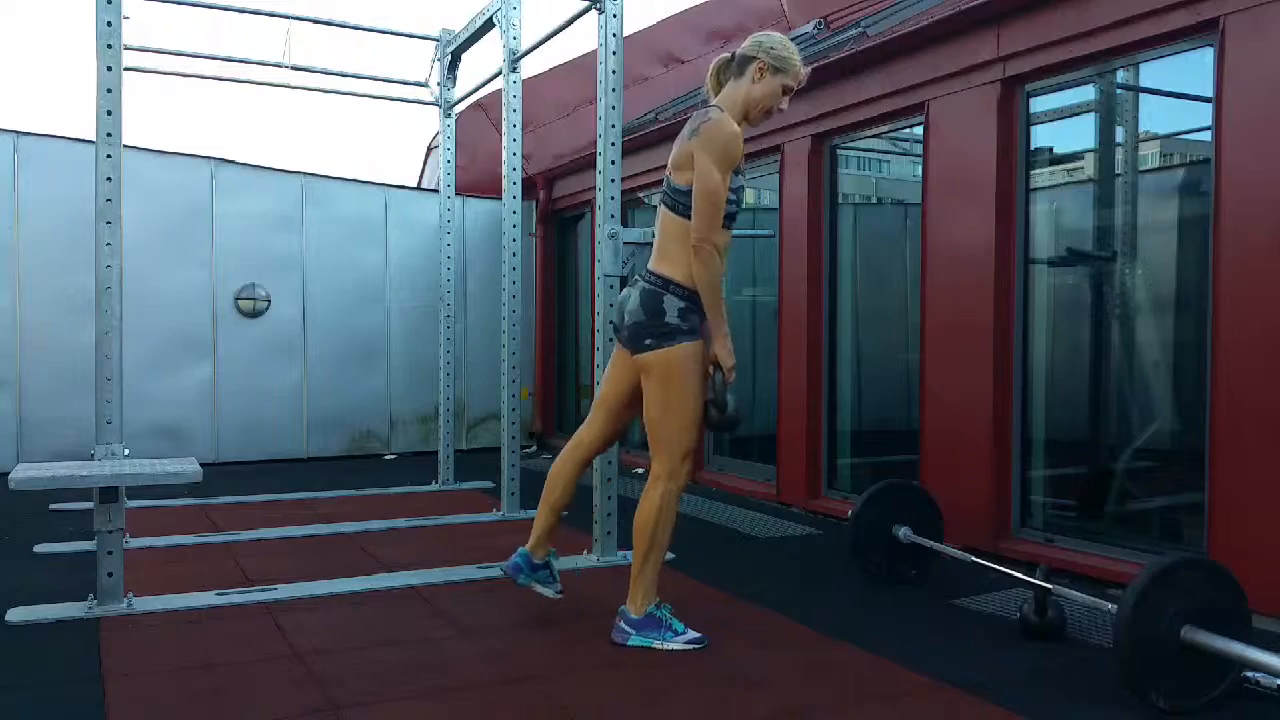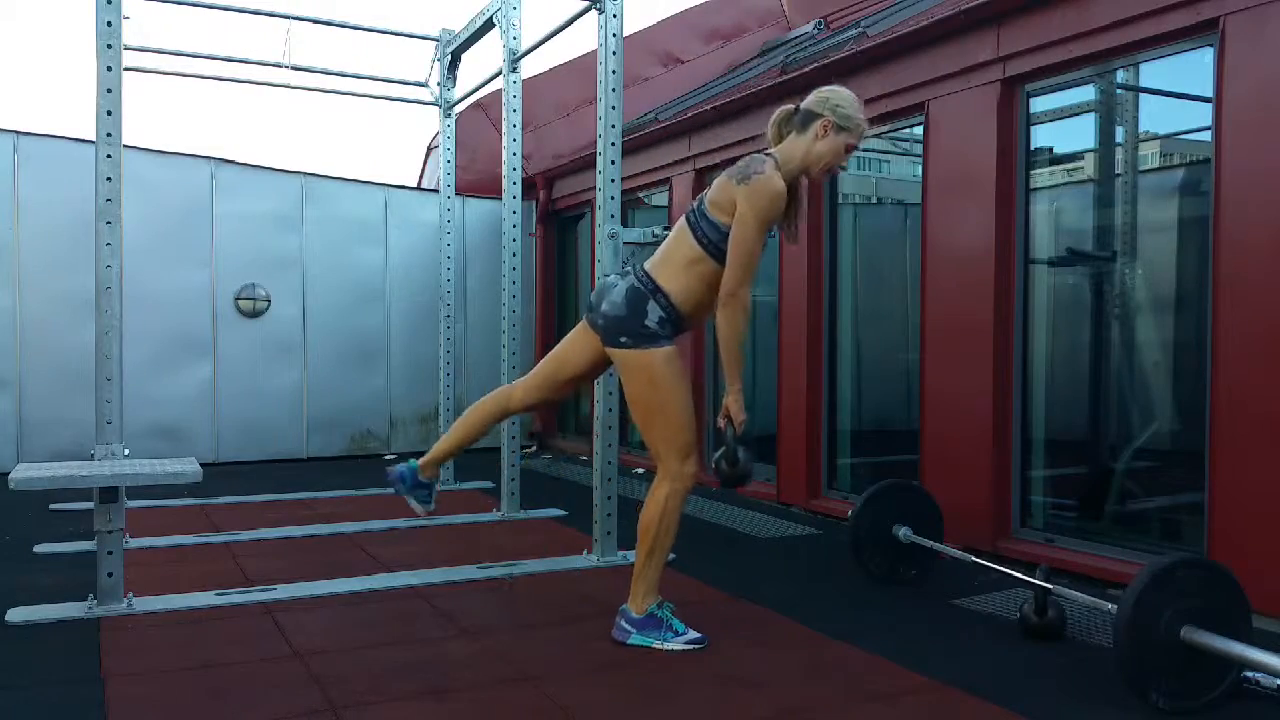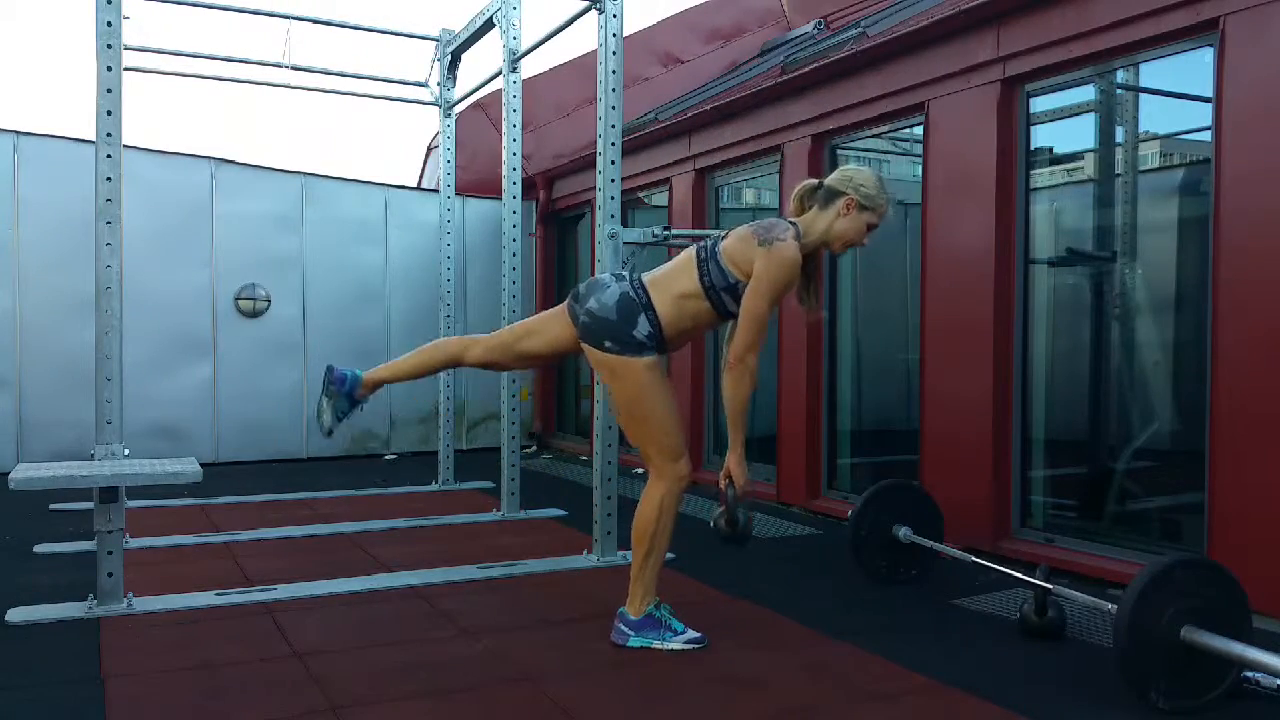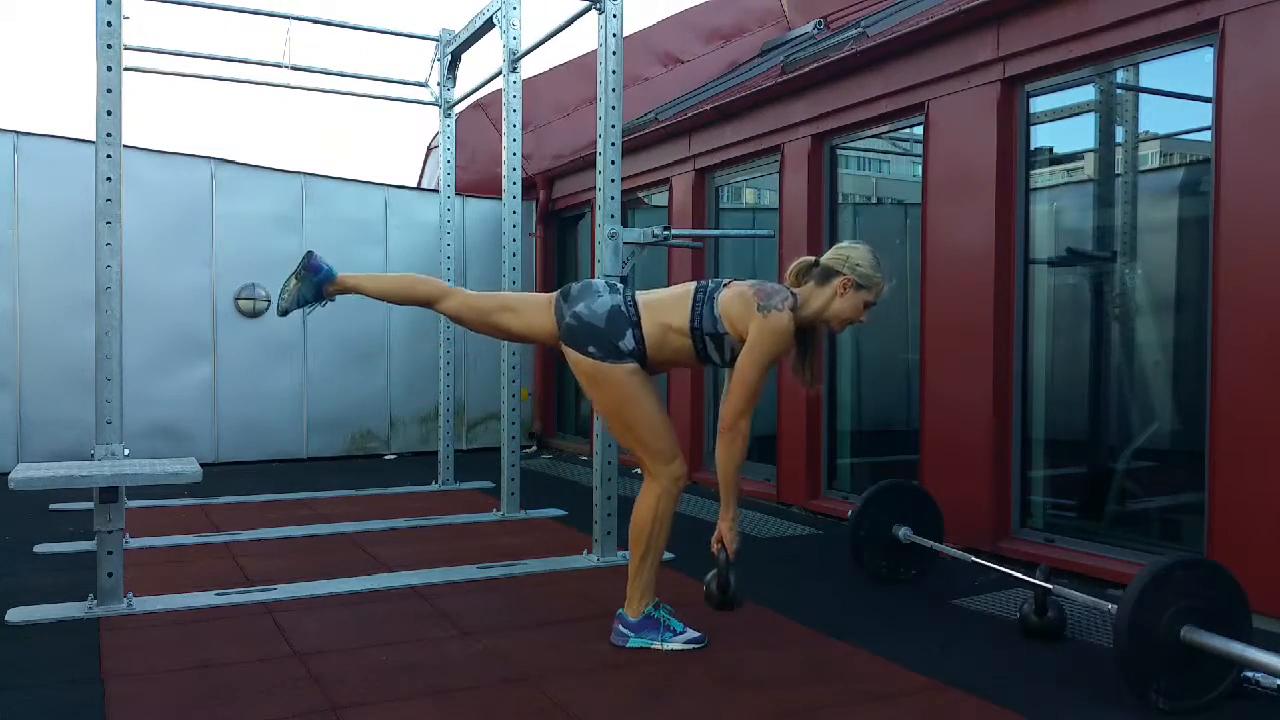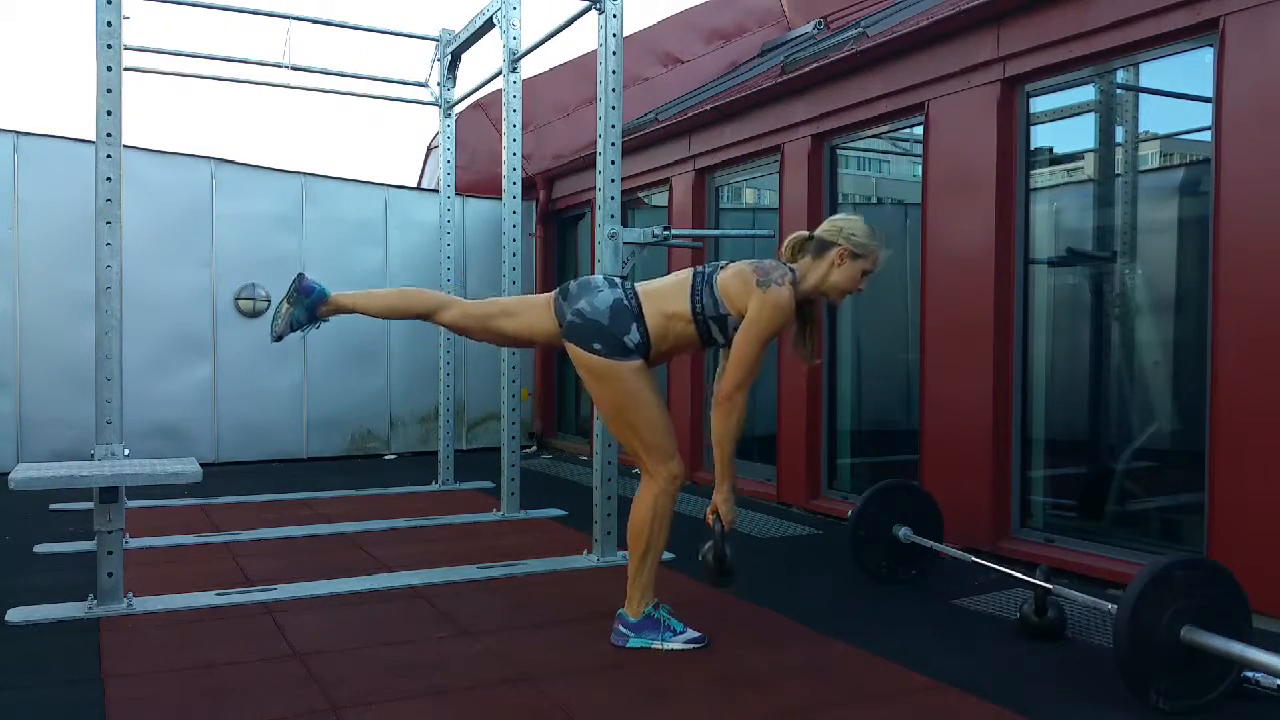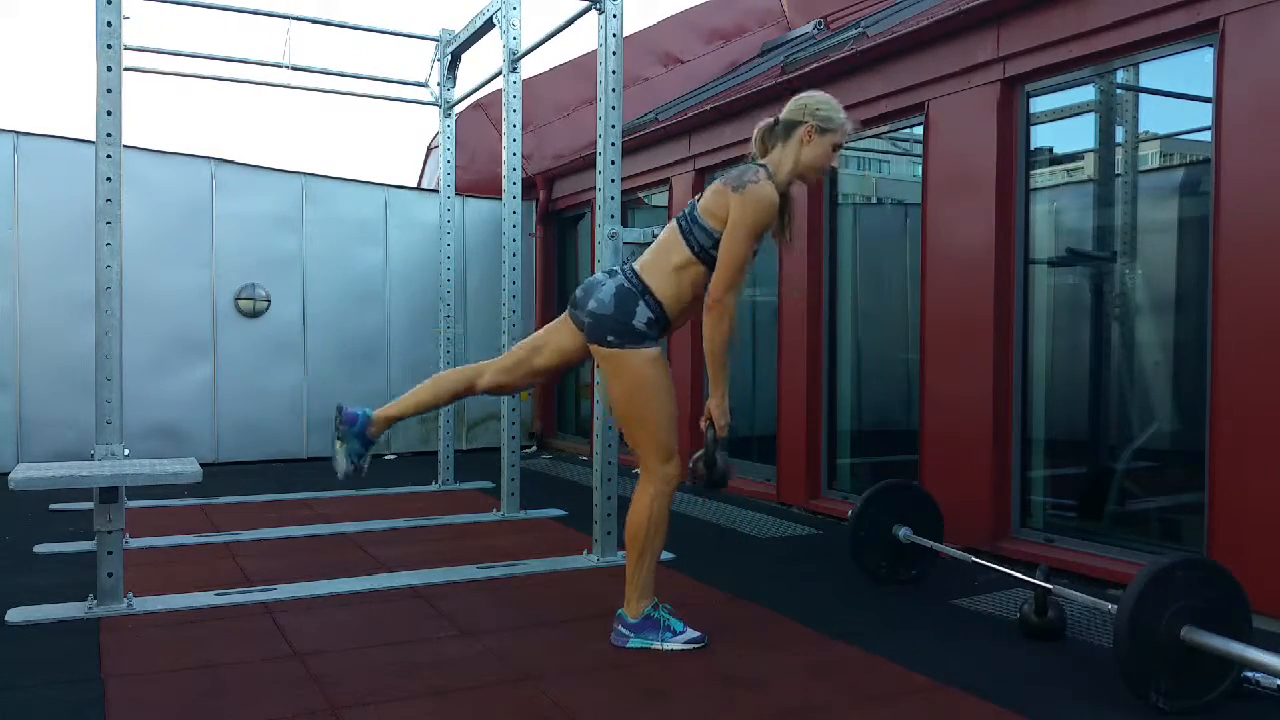
dt=0.5s
person 1, frame 1
left shoulder: (708, 127)
right shoulder: (720, 129)
right elbow: (705, 245)
left wrist: (709, 331)
right wrist: (722, 337)
left hip: (648, 303)
right hip: (668, 311)
left knee: (594, 435)
right knee: (672, 469)
left ankle: (534, 553)
right ankle: (638, 615)
person 1, frame 2
left shoulder: (763, 174)
right shoulder: (768, 181)
left elbow: (721, 288)
right elbow: (732, 297)
left wrist: (730, 385)
right wrist: (733, 390)
left hip: (626, 300)
right hip: (645, 319)
left knee: (524, 391)
right knee: (679, 469)
left ankle: (421, 470)
right ankle: (639, 613)
person 1, frame 3
left shoulder: (780, 241)
right shoulder: (785, 251)
left elbow: (735, 354)
right elbow: (740, 361)
left wrist: (733, 442)
right wrist: (736, 451)
left hip: (606, 301)
right hip: (623, 324)
left knee: (476, 350)
right knee: (671, 470)
left ankle: (356, 382)
right ankle: (637, 616)
person 1, frame 4
left shoulder: (777, 304)
right shoulder: (777, 319)
left elbow: (733, 417)
right elbow: (734, 424)
right wrist: (729, 512)
left hip: (594, 306)
right hip: (604, 332)
left knee: (455, 300)
right knee: (667, 472)
left ankle: (327, 280)
right ankle: (636, 617)
person 1, frame 5
left shoulder: (773, 279)
right shoulder: (779, 293)
left elbow: (728, 389)
right elbow: (729, 396)
right wrist: (724, 488)
left hip: (594, 305)
right hip: (607, 329)
left knee: (449, 307)
right knee: (664, 472)
left ankle: (318, 302)
right ankle: (636, 618)
person 1, frame 6
left shoulder: (750, 182)
right shoulder: (761, 192)
left elbow: (708, 291)
right elbow: (719, 301)
right wrist: (719, 394)
left hip: (610, 297)
right hip: (628, 317)
left knee: (490, 375)
right knee: (662, 471)
left ankle: (368, 423)
right ankle: (636, 618)
